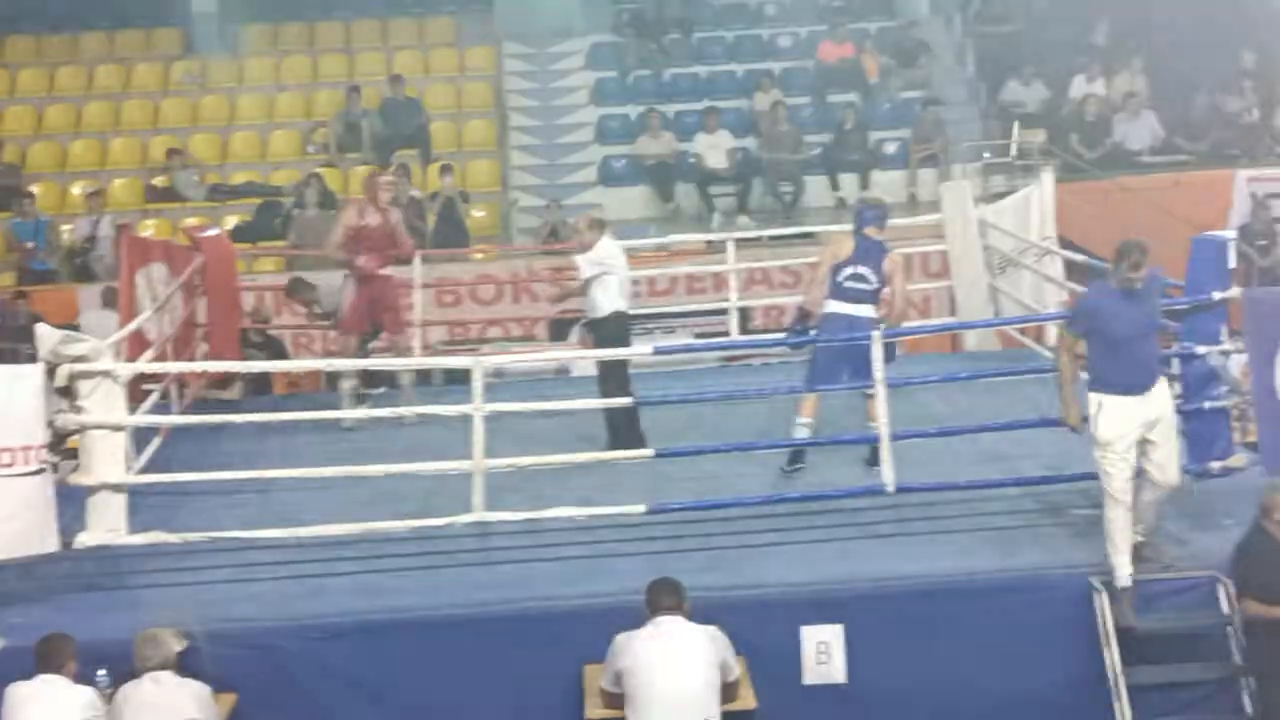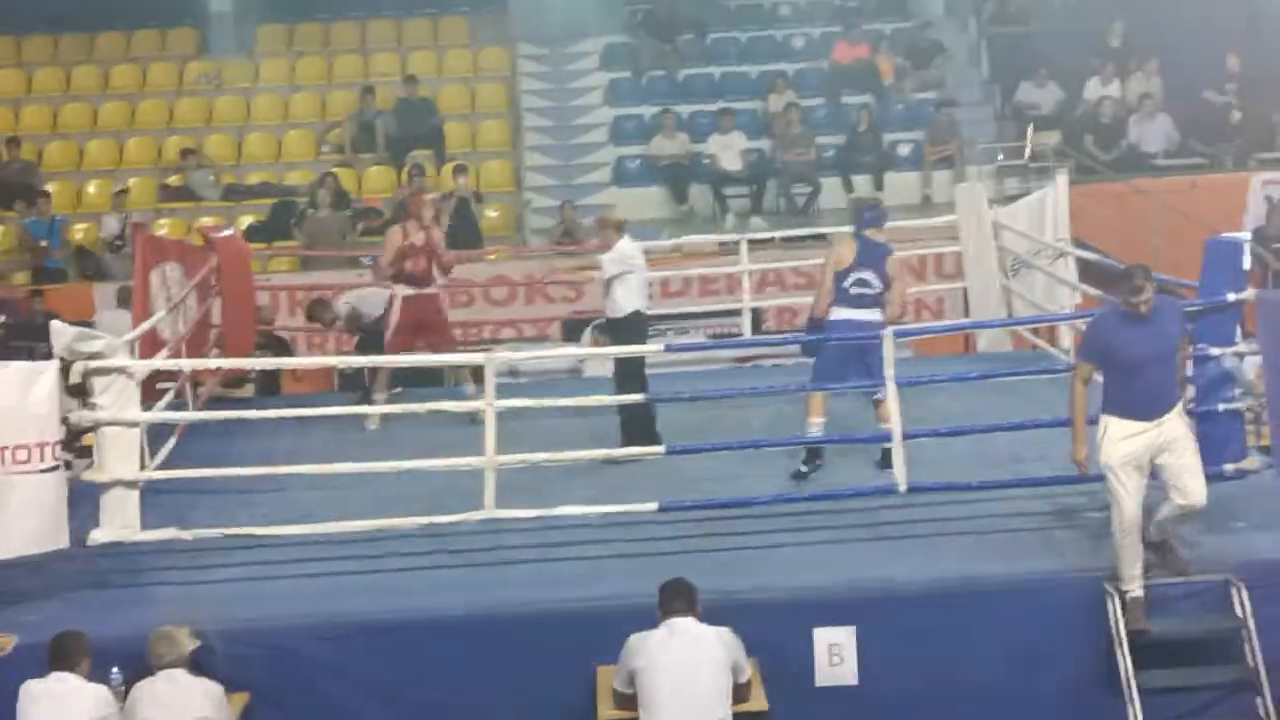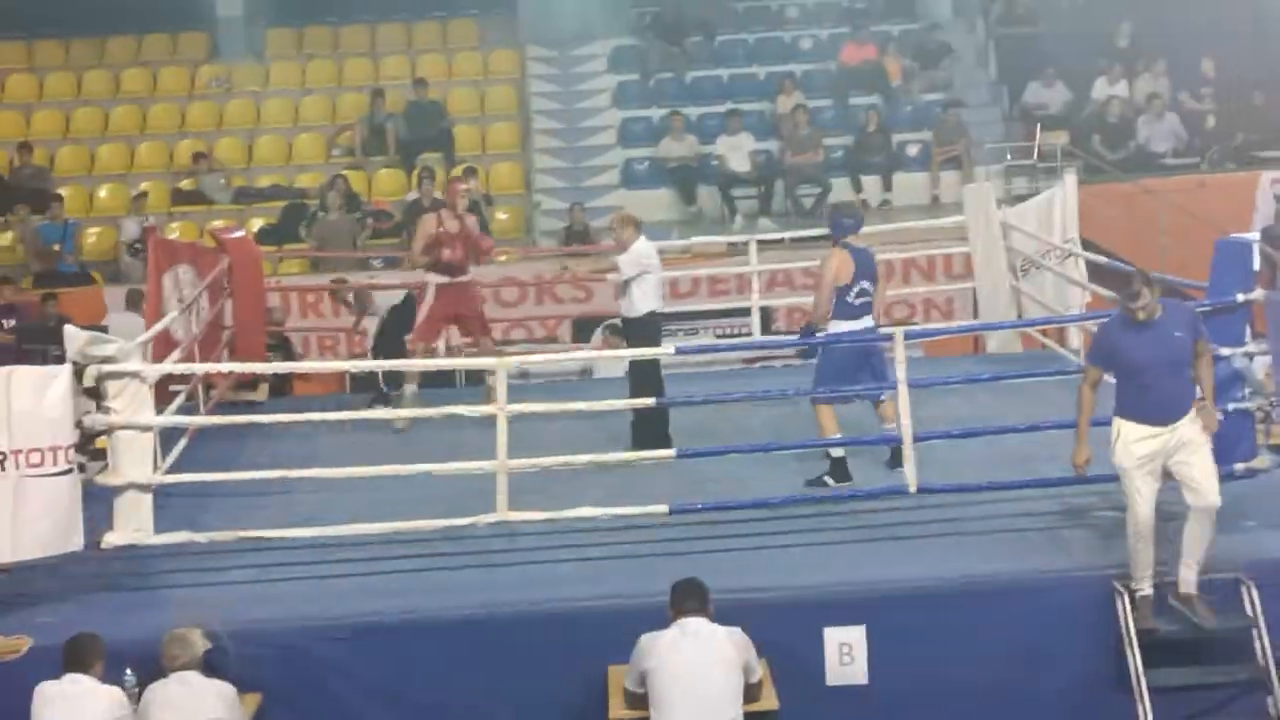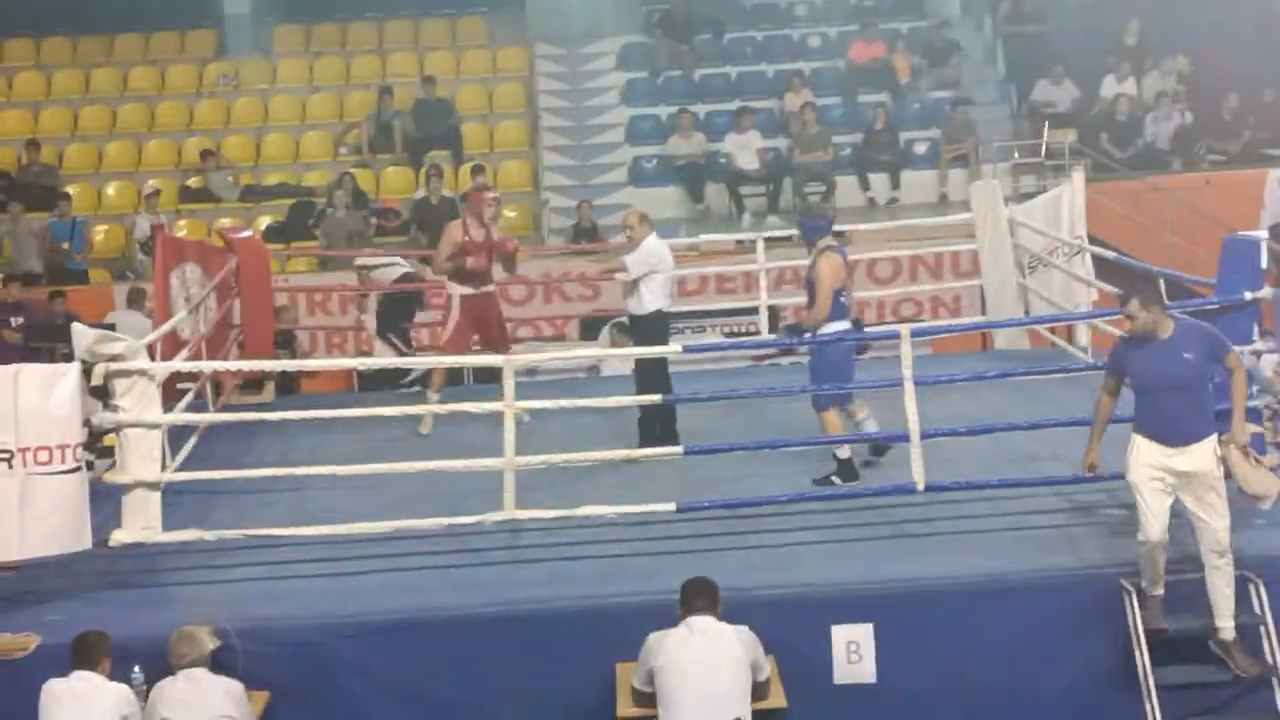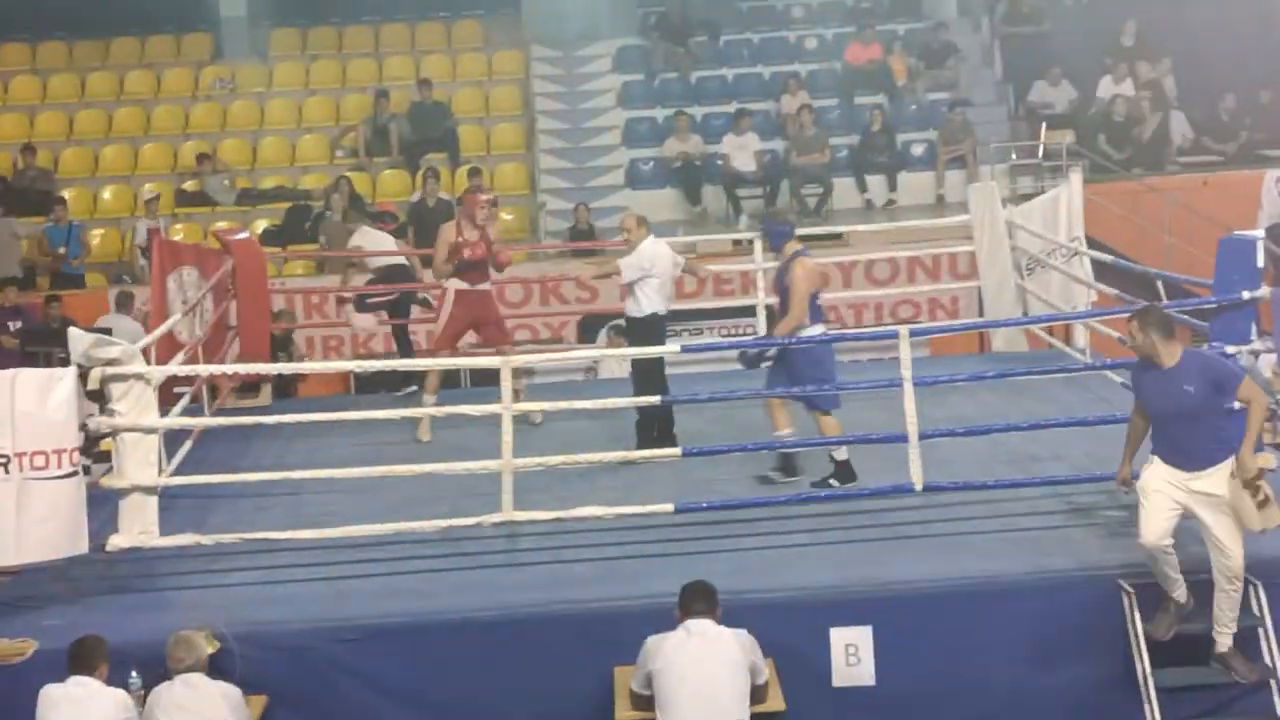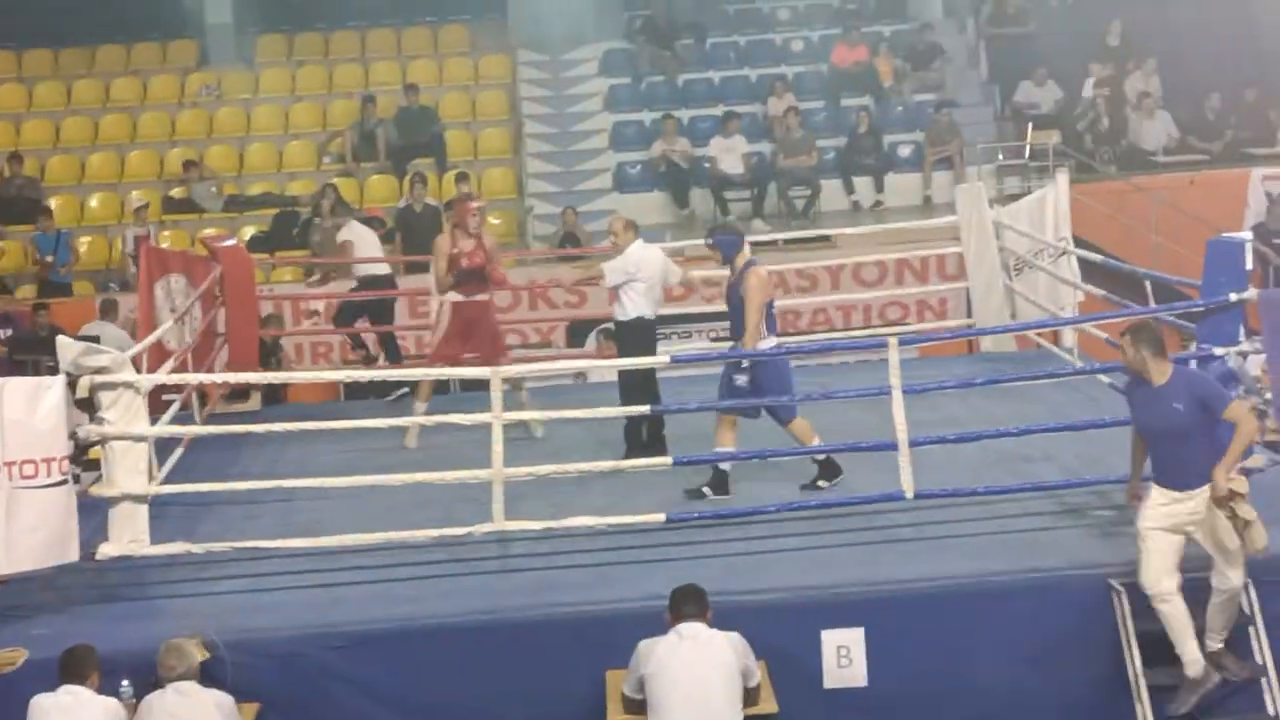
dt=0.2s
person 1, frame 1
left shoulder: (1152, 285)
right shoulder: (1091, 302)
right elbow: (1065, 350)
right wrist: (1069, 405)
left hip: (1155, 395)
right hip: (1112, 404)
left knee: (1166, 477)
right knee: (1118, 495)
left ankle: (1137, 535)
right ankle: (1123, 584)
person 1, frame 2
left shoulder: (1172, 309)
right shoulder: (1102, 327)
right elbow: (1080, 381)
right wrist: (1079, 439)
left hip: (1170, 420)
right hip: (1124, 429)
left knee: (1193, 497)
right knee: (1127, 516)
left ankle: (1156, 534)
right ankle: (1132, 593)
person 1, frame 3
left shoulder: (1185, 315)
right shoulder: (1111, 333)
left elbow: (1203, 355)
right elbow: (1089, 385)
left wrist: (1207, 403)
right wrist: (1081, 442)
left hip: (1185, 426)
right hip: (1136, 434)
left knee: (1208, 501)
right knee: (1142, 518)
left ankle: (1186, 589)
right ankle: (1143, 591)
person 1, frame 4
left shoulder: (1203, 336)
right shoulder: (1125, 348)
left elbow: (1238, 369)
right elbow: (1108, 393)
left wrist: (1238, 422)
right wrist: (1094, 444)
left hip: (1201, 451)
right hip: (1150, 452)
left knee: (1217, 544)
right knee: (1153, 535)
left ankle: (1225, 637)
right ankle: (1152, 592)
person 1, frame 5
left shoulder: (1209, 367)
right shoulder: (1142, 372)
left elbow: (1258, 400)
left wrist: (1247, 452)
right wrist: (1127, 462)
left hip: (1216, 474)
right hip: (1166, 471)
left knee: (1231, 566)
right knee: (1151, 538)
left ankle: (1224, 648)
right ankle: (1177, 598)
person 1, frame 6
left shoulder: (1197, 384)
right shoulder: (1134, 389)
left elbow: (1248, 423)
left wrist: (1222, 469)
right wrist: (1134, 479)
left hip: (1209, 496)
right hip: (1163, 497)
left knee: (1230, 581)
right knee: (1157, 585)
left ankle: (1214, 649)
right ankle: (1196, 672)
person 2, frame 1
left shoulder: (840, 242)
right shoulder: (890, 259)
left elbow: (818, 282)
right elbow: (899, 305)
left wrist: (803, 317)
left hip: (834, 320)
right hip: (866, 323)
left knee: (813, 387)
left ankle: (798, 451)
right ankle: (877, 452)
person 2, frame 2
left shoulder: (843, 245)
right shoulder: (891, 259)
left elbow: (825, 289)
right elbow: (896, 308)
left wrist: (814, 324)
left hip: (839, 325)
right hip: (872, 327)
left knee: (818, 389)
right knee: (881, 393)
left ankle: (814, 453)
right ankle: (889, 454)
person 2, frame 3
left shoulder: (836, 258)
right shoulder: (870, 258)
left elbow: (823, 304)
right elbow: (878, 303)
left wrist: (810, 329)
left hip: (840, 337)
right hip: (866, 334)
left knee: (822, 401)
right knee: (881, 396)
left ankle: (839, 469)
right ankle: (898, 453)
person 2, frame 4
left shoulder: (825, 260)
right shoulder: (835, 254)
left elbow: (821, 310)
right elbow: (845, 297)
left wrist: (797, 328)
right wrist: (854, 327)
left hip: (830, 338)
right hip: (842, 334)
left knee: (825, 405)
right knee: (841, 398)
left ankle: (846, 469)
right ankle: (877, 441)
person 2, frame 5
left shoulder: (800, 267)
right shoulder: (790, 261)
left elbow: (796, 316)
left hip: (809, 345)
right hip: (795, 343)
left knee: (820, 408)
right knee: (774, 399)
left ankle: (844, 472)
right ankle: (788, 464)
person 2, frame 6
left shoulder: (753, 276)
right shoulder: (737, 273)
left elbow: (752, 325)
left wrist: (743, 364)
left hip: (762, 356)
right hip: (744, 352)
left knee: (787, 418)
right knee: (725, 416)
left ankle: (829, 468)
right ankle: (718, 483)
person 3, frame 1
left shoulder: (394, 216)
right shoulder: (351, 214)
left elbow: (405, 248)
right elbow: (333, 249)
left wrist: (403, 251)
right wrist: (353, 260)
left hip: (385, 280)
right hip: (359, 281)
left knee: (399, 342)
right knee: (349, 344)
left ankle: (408, 402)
right ankle: (348, 404)
person 3, frame 2
left shoulder: (436, 234)
right shoulder: (396, 234)
left elbow: (444, 268)
right elbow: (383, 270)
left wrist: (447, 265)
right wrist: (403, 268)
left hip: (429, 299)
right hip: (404, 300)
left knee: (452, 354)
right knee: (388, 358)
right ankle: (375, 412)
person 3, frame 3
left shoulder: (471, 222)
right shoulder: (430, 221)
left elbow: (478, 258)
right elbow: (414, 259)
left wrist: (485, 250)
right wrist: (438, 256)
left hip: (464, 286)
right hip: (438, 289)
left knee: (486, 344)
right knee: (421, 346)
right ankle: (406, 408)
person 3, frame 4
left shoulder: (494, 231)
right shoulder: (455, 229)
left elbow: (509, 269)
right elbow: (437, 266)
left wrist: (511, 254)
right wrist: (461, 263)
left hip: (487, 296)
right hip: (461, 298)
left knee: (504, 354)
right knee: (446, 356)
right ankle: (428, 415)
person 3, frame 5
left shoulder: (488, 231)
right shoulder: (448, 231)
left elbow: (498, 267)
right elbow: (438, 272)
left wrist: (503, 260)
right wrist: (461, 260)
left hip: (484, 295)
right hip: (456, 296)
left knee: (507, 350)
right knee: (442, 356)
left ankle: (523, 403)
right ankle: (425, 419)
person 3, frame 6
left shoulder: (487, 239)
right shoulder: (444, 241)
left elbow: (495, 272)
right elbow: (440, 285)
left wrist: (496, 276)
right wrist: (460, 271)
left hip: (482, 305)
right hip: (454, 307)
left knee: (504, 364)
right knee: (434, 367)
right ankle: (414, 427)
person 4, frame 1
left shoulder: (605, 251)
right shoulder: (606, 250)
left elbow: (575, 265)
right elbow: (586, 285)
right wrist: (563, 294)
left hip: (610, 321)
right hip: (609, 320)
left knee: (613, 381)
right knee: (615, 380)
left ankle: (625, 441)
right ankle: (630, 438)
person 4, frame 2
left shoulder: (626, 251)
right shoulder: (624, 251)
left elbow: (596, 264)
right elbow: (608, 276)
left hip: (630, 321)
right hip: (625, 321)
left knee: (628, 382)
right knee: (633, 381)
left ankle: (635, 441)
right ankle: (646, 437)
person 4, frame 3
left shoulder: (642, 251)
right shoulder: (638, 251)
left elbow: (614, 265)
right elbow: (616, 268)
left wrist: (584, 268)
left hip: (644, 321)
right hip: (639, 321)
left knee: (642, 382)
right knee: (649, 381)
left ankle: (645, 443)
right ankle: (658, 438)
person 4, frame 4
left shoulder: (652, 249)
right shoulder: (651, 248)
left elbow: (623, 265)
left wrist: (596, 270)
left hip: (650, 319)
right hip: (649, 318)
left knee: (648, 381)
right knee: (658, 378)
left ankle: (650, 440)
right ankle: (667, 435)
person 4, frame 5
left shoulder: (647, 253)
right shoulder: (661, 248)
left elbow: (618, 268)
right elbow: (682, 263)
left wrist: (590, 275)
right wrist: (699, 271)
left hip: (646, 322)
right hip: (651, 320)
left knee: (646, 383)
right knee: (656, 381)
left ankle: (648, 443)
right ankle: (665, 438)
person 4, frame 6
left shoulder: (632, 258)
right shoulder: (654, 252)
left elbow: (602, 271)
right elbow: (678, 275)
left wrist: (572, 279)
left hip: (632, 326)
right hip: (644, 324)
left knee: (632, 389)
right knee: (646, 386)
left ankle: (636, 450)
right ankle: (655, 443)
